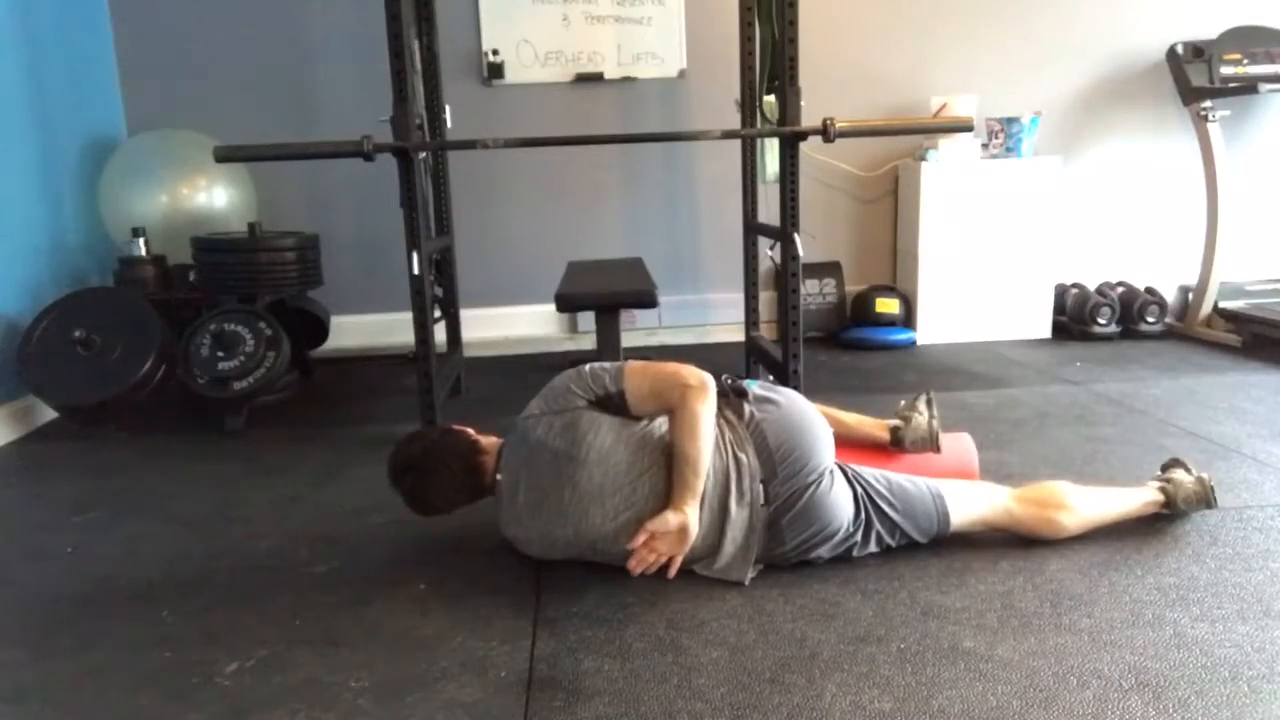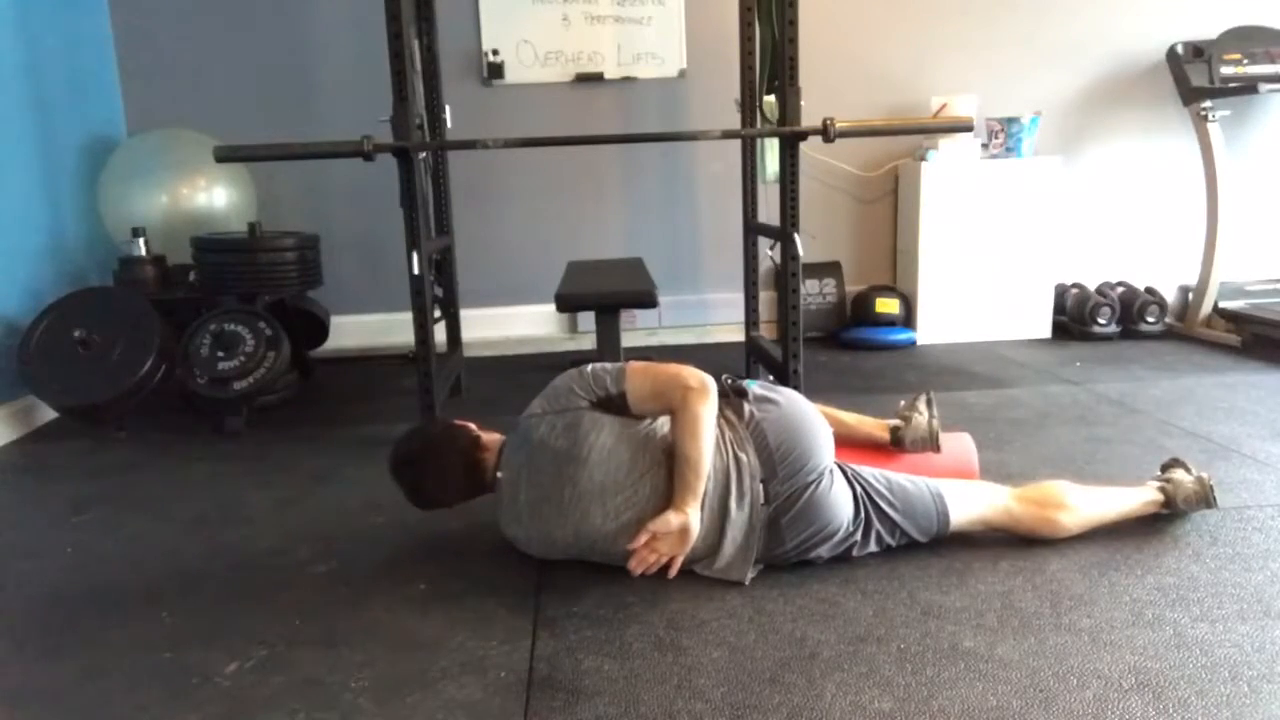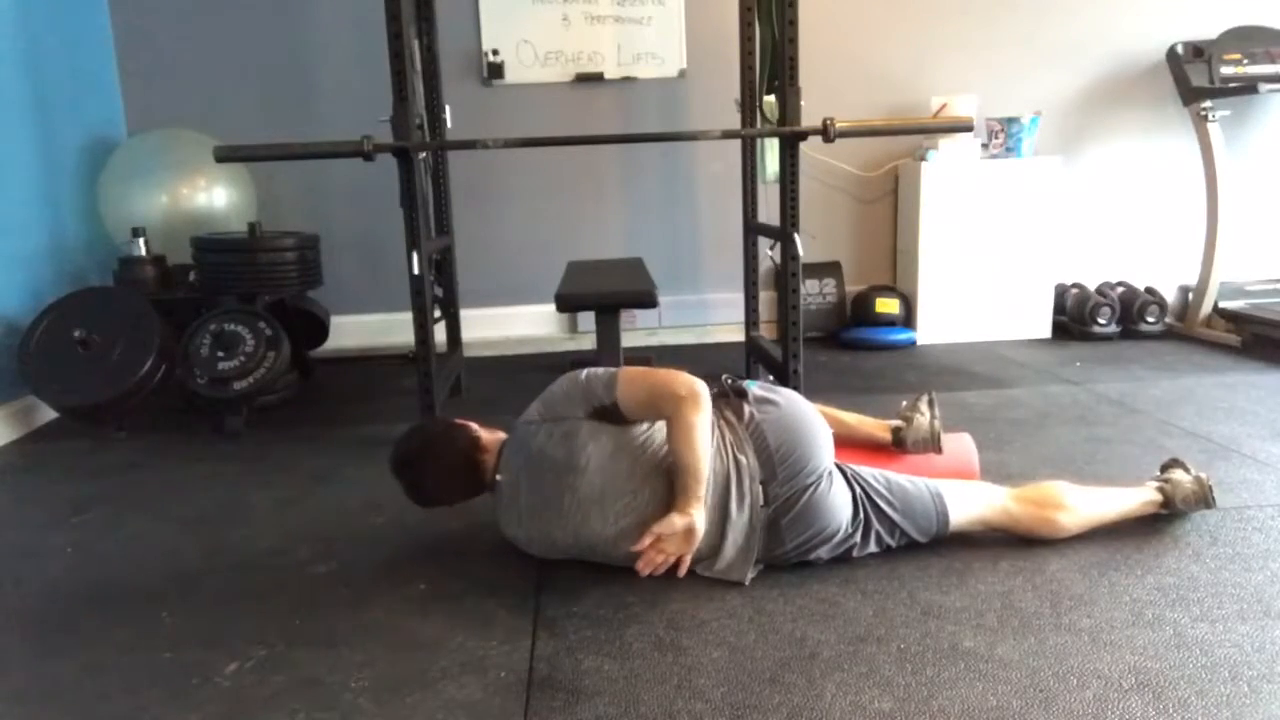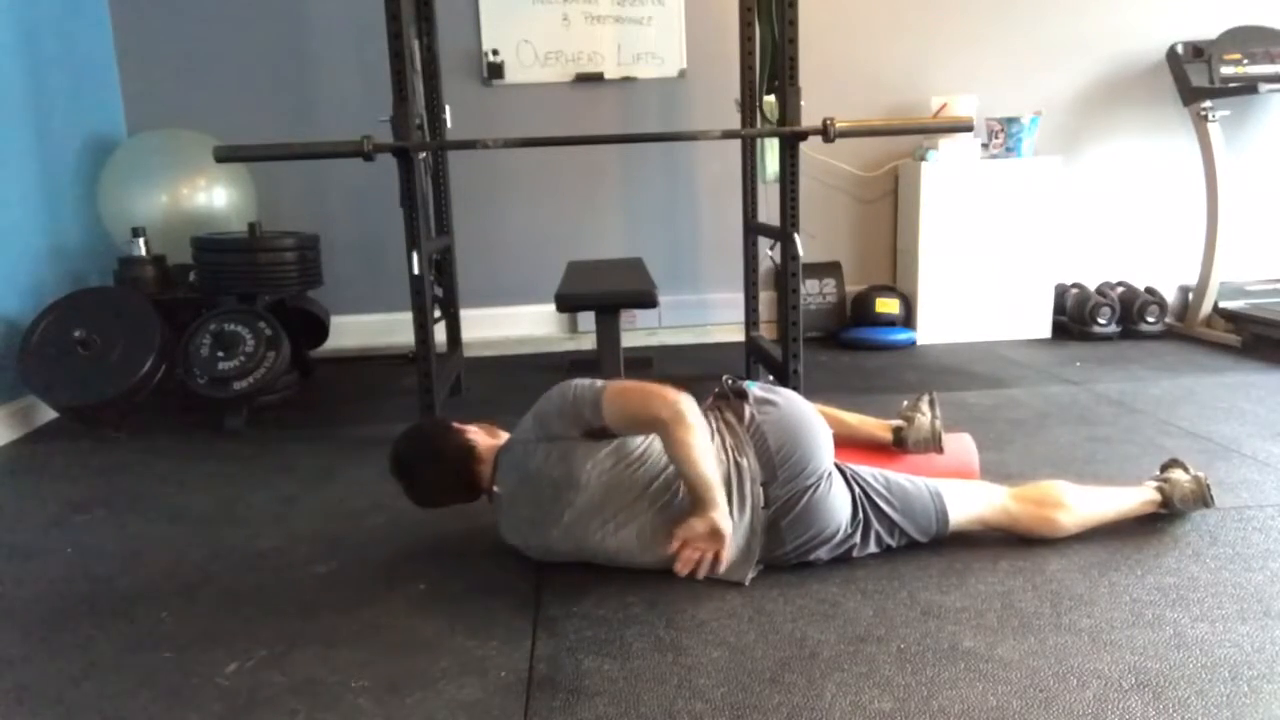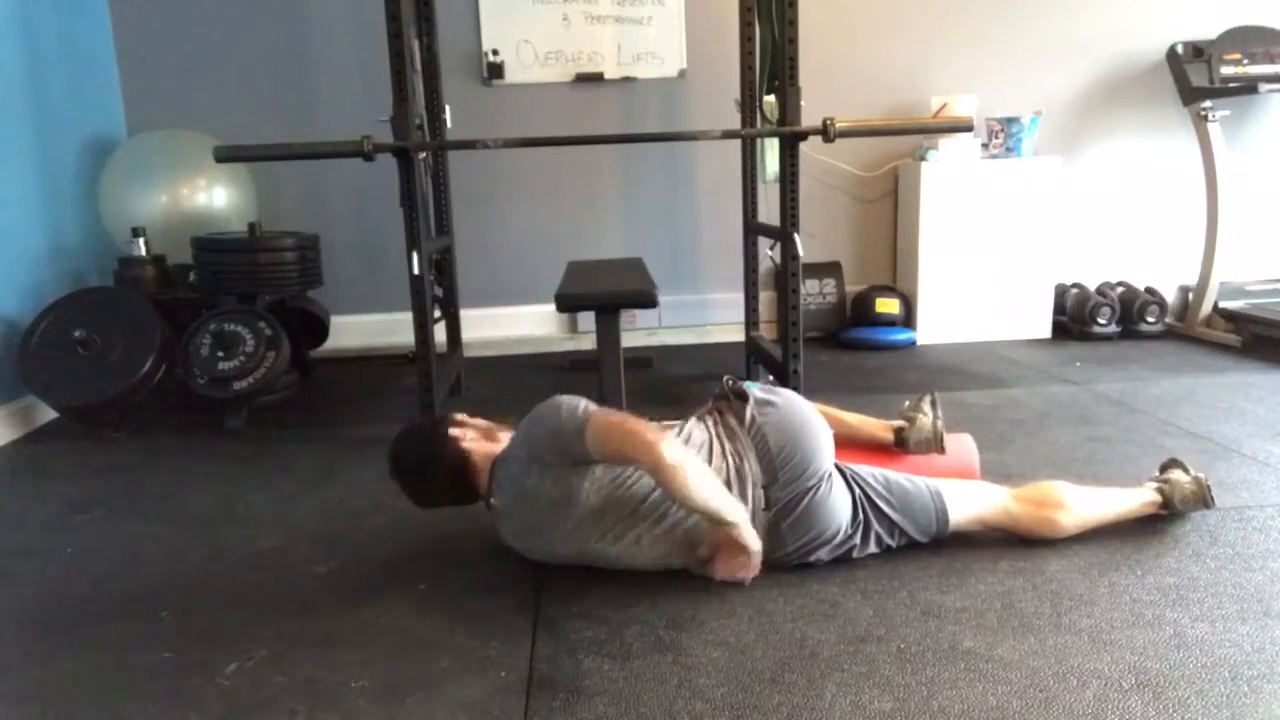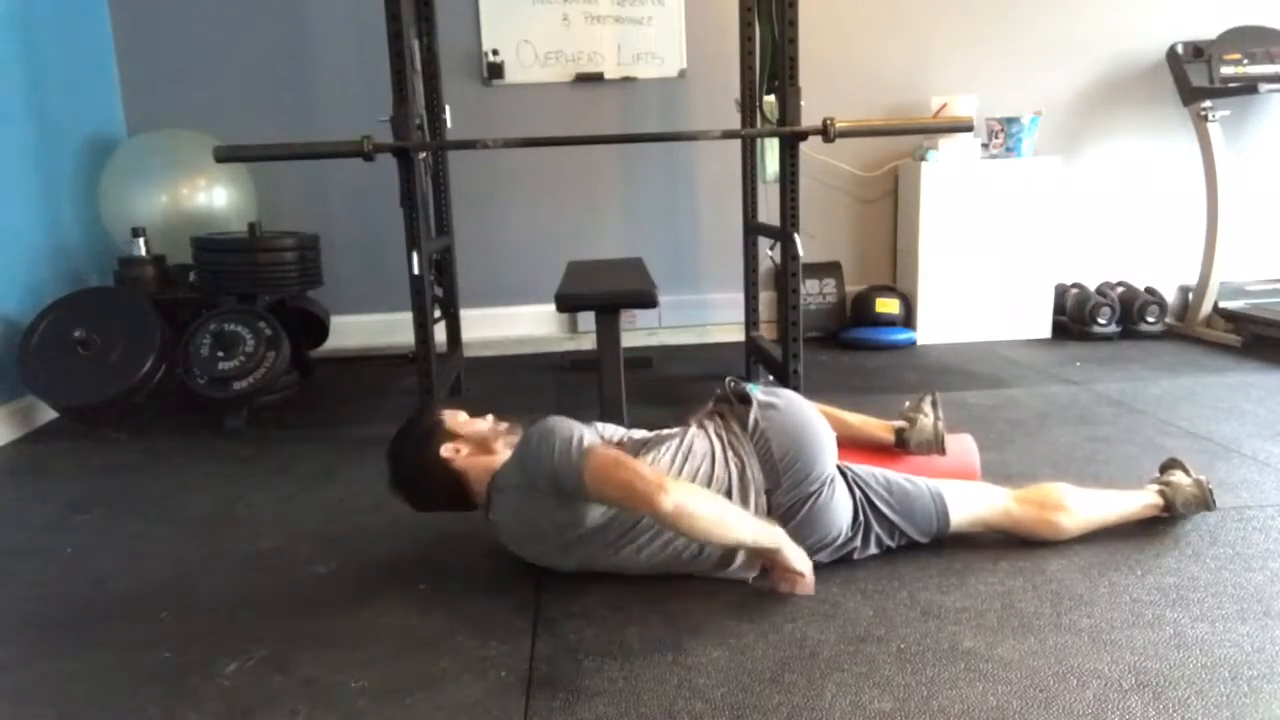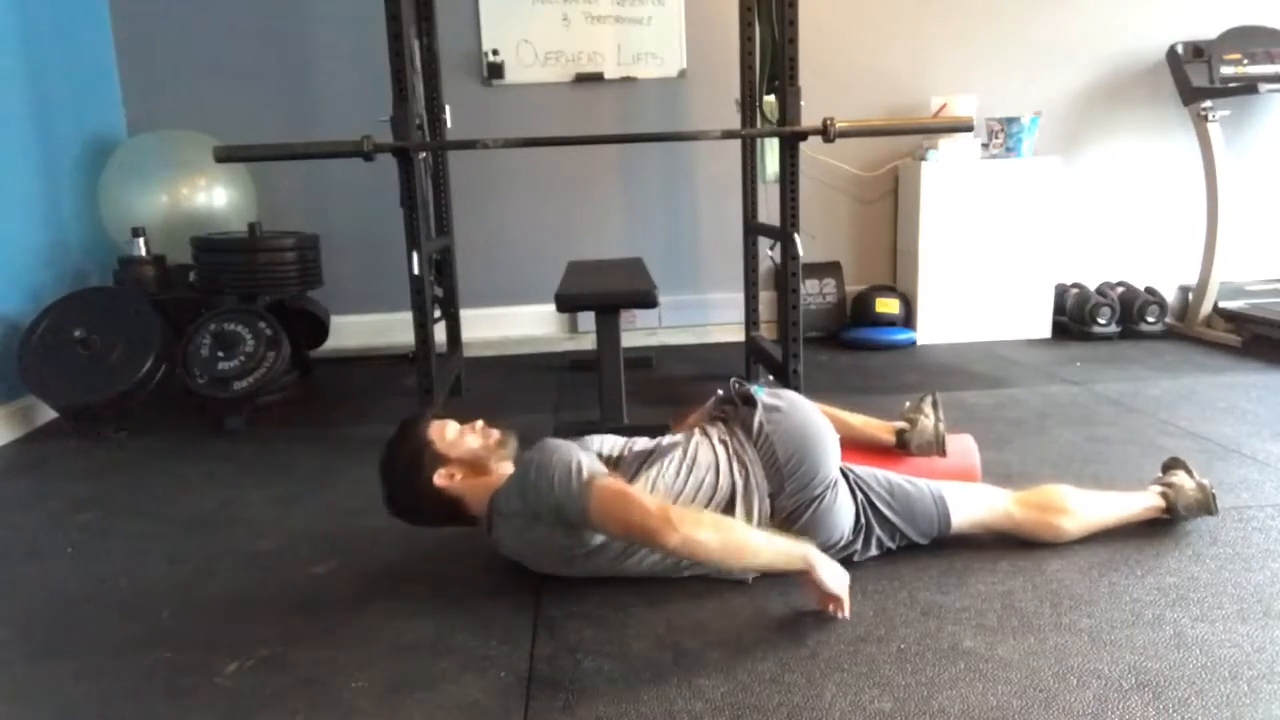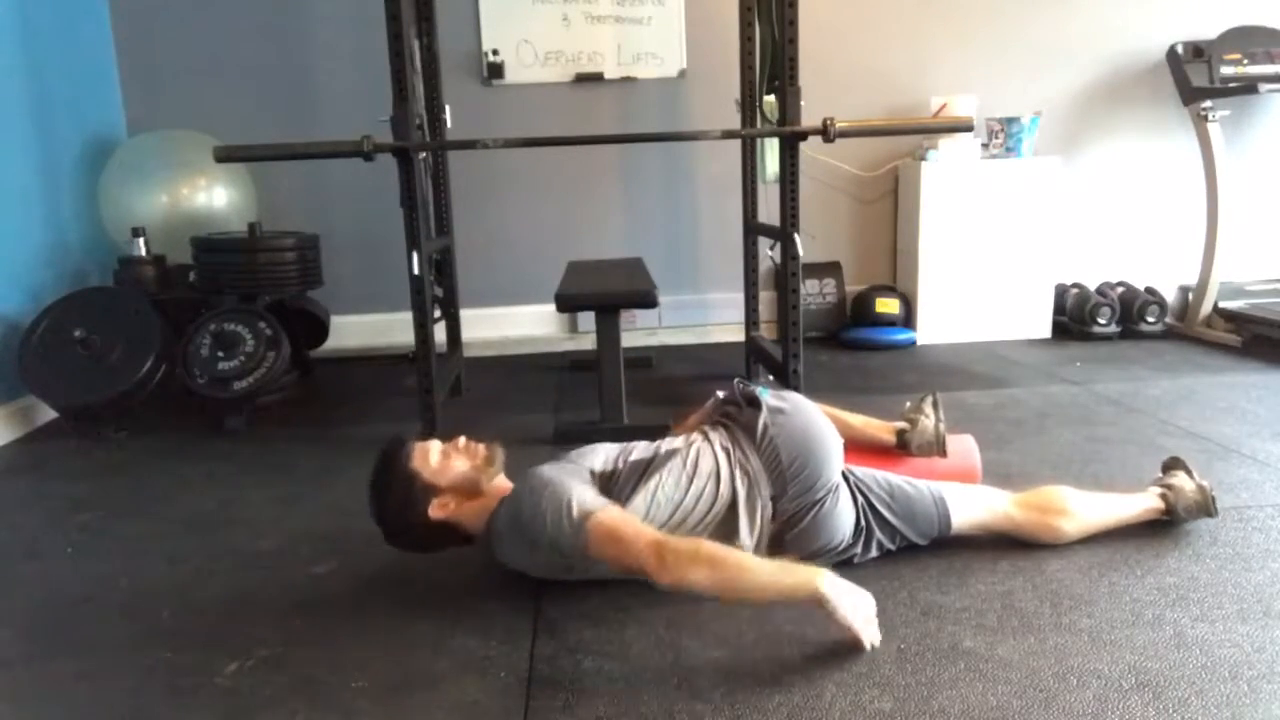
dt=0.2s
person 1, frame 1
left shoulder: (523, 533)
right shoulder: (553, 403)
right elbow: (693, 386)
right wrist: (684, 506)
left hip: (784, 522)
right hip: (796, 490)
left ankle: (1157, 493)
person 1, frame 2
left shoulder: (522, 530)
right shoulder: (556, 403)
right elbow: (695, 388)
right wrist: (685, 507)
left hip: (786, 522)
right hip: (786, 469)
person 1, frame 3
left shoulder: (521, 529)
right shoulder: (553, 408)
right elbow: (687, 394)
right wrist: (689, 508)
left hip: (783, 503)
right hip: (771, 446)
person 1, frame 4
left shoulder: (519, 531)
right shoulder: (546, 420)
right elbow: (674, 406)
right wrist: (712, 508)
left hip: (778, 508)
right hip: (805, 521)
person 1, frame 5
left shoulder: (517, 534)
right shoulder: (540, 434)
right elbow: (654, 446)
right wrist: (734, 521)
left hip: (783, 520)
right hip: (802, 522)
person 1, frame 6
left shoulder: (514, 532)
right shoulder: (537, 446)
right elbow: (655, 494)
right wrist: (772, 540)
right hip: (805, 518)
left ankle: (925, 442)
person 1, frame 7
left shoulder: (513, 537)
right shoulder: (540, 468)
right elbow: (665, 526)
left wrist: (684, 432)
right wrist: (805, 557)
right hip: (806, 510)
left ankle: (898, 435)
right ankle: (1160, 496)
person 1, frame 8
left shoulder: (515, 537)
right shoulder: (538, 495)
right elbow: (662, 560)
left wrist: (692, 423)
right wrist: (817, 583)
right hip: (806, 519)
right knee: (1003, 509)
left ankle: (898, 436)
right ankle: (1162, 496)
